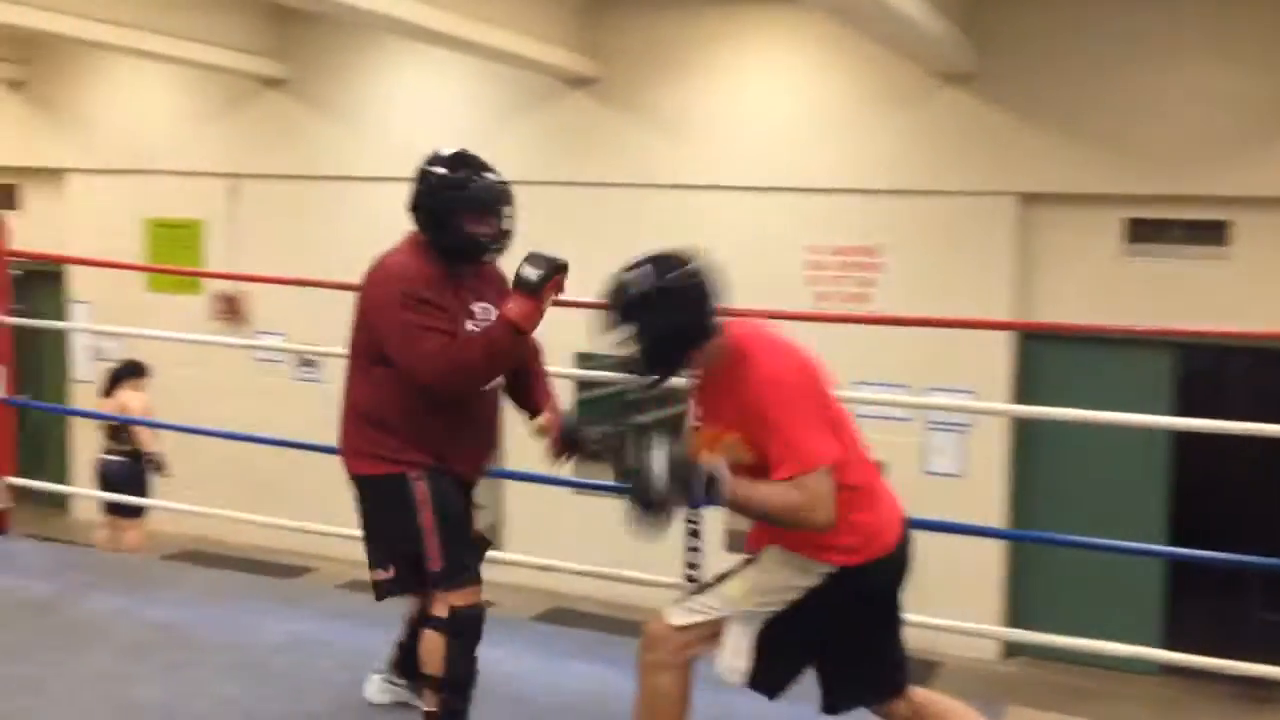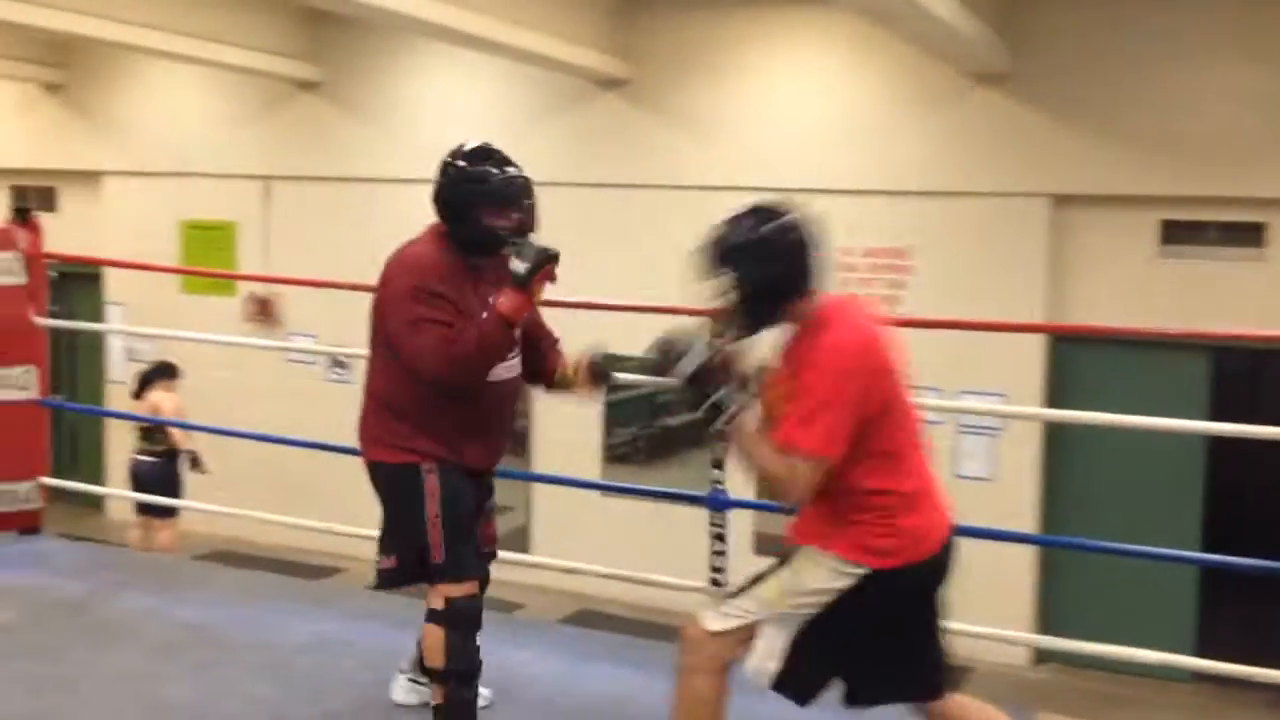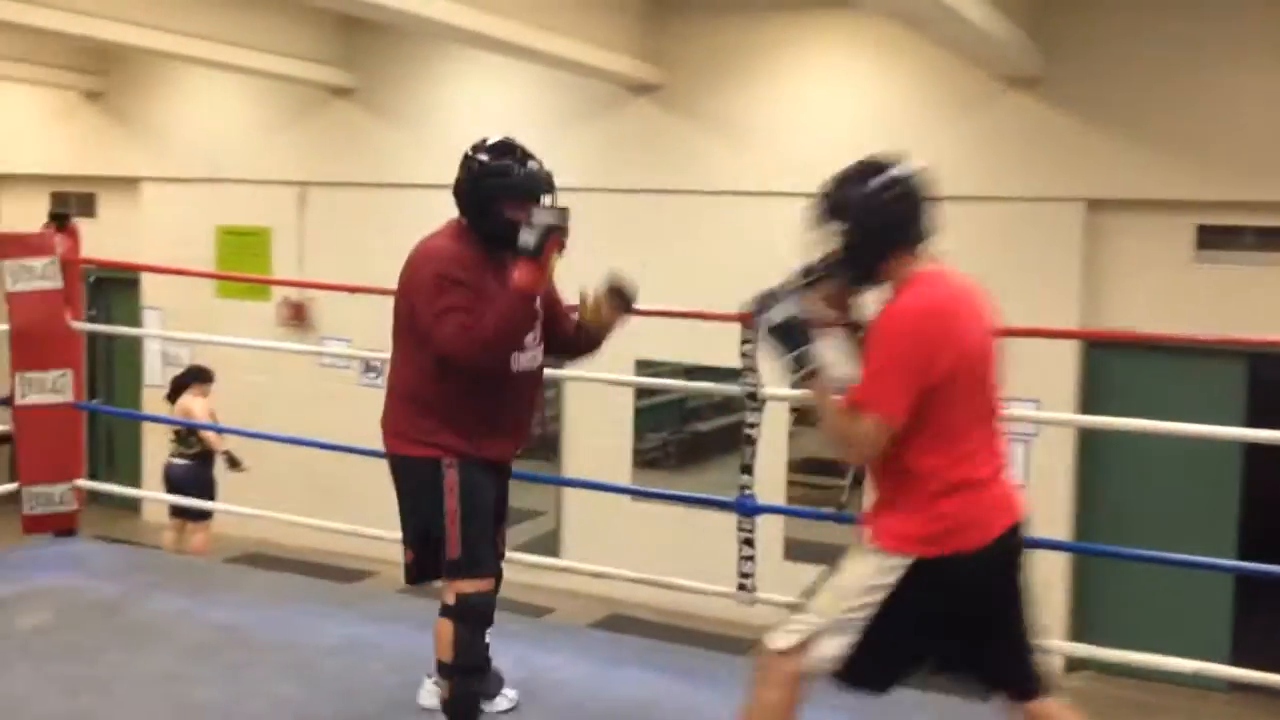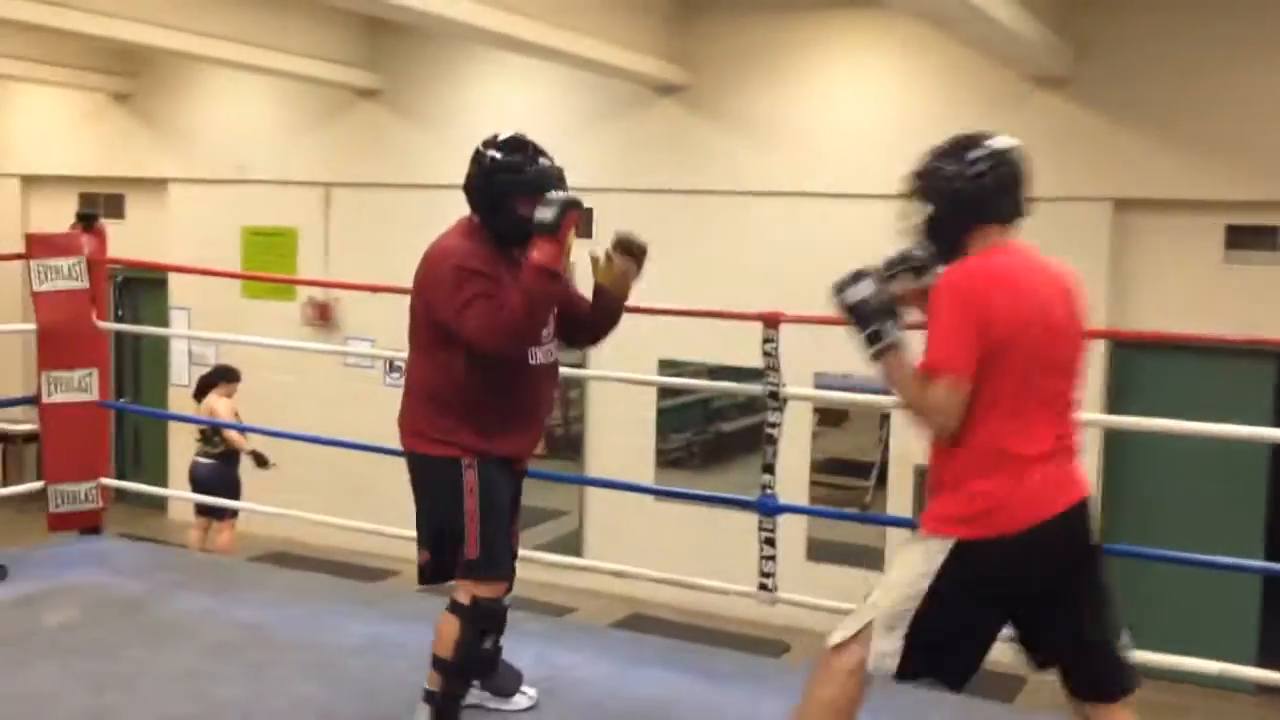
dt=0.1s
person 1, frame 1
left shoulder: (480, 271)
right shoulder: (401, 279)
left elbow: (509, 357)
right elbow: (445, 370)
left wrist: (544, 409)
right wrist: (524, 310)
left hip: (448, 458)
right hip: (397, 461)
left knee: (449, 576)
right knee: (459, 597)
left ankle: (403, 673)
person 1, frame 2
left shoulder: (495, 264)
right shoulder: (418, 269)
left elbow: (530, 347)
right elbow: (445, 363)
left wrist: (565, 369)
right wrist: (512, 300)
left hip: (470, 452)
right hip: (417, 453)
left knee: (466, 573)
right knee: (456, 587)
person 1, frame 3
left shoulder: (514, 255)
right shoulder: (440, 260)
left elbow: (559, 337)
right elbow: (475, 345)
left wrist: (594, 319)
right wrist: (531, 273)
left hip: (489, 446)
right hip: (438, 447)
left knee: (481, 571)
right knee: (471, 585)
person 1, frame 4
left shoulder: (519, 249)
right shoulder: (456, 258)
left elbow: (575, 329)
right elbow: (501, 335)
left wrist: (611, 291)
right wrist: (548, 257)
left hip: (500, 445)
right hip: (456, 448)
left knee: (495, 571)
right knee: (480, 586)
left ankle: (478, 672)
person 2, frame 1
left shoulder: (770, 375)
right shoulder: (720, 352)
left elbow: (816, 509)
left wrist: (704, 483)
left hip: (843, 553)
right hip: (866, 544)
left knee: (666, 641)
person 2, frame 2
left shoulder: (837, 349)
right shoulder: (835, 322)
left elbow: (793, 487)
right elbow: (801, 421)
left hip: (874, 548)
right hip: (914, 540)
left knee: (705, 643)
person 2, frame 3
left shoulder: (910, 316)
right shoulder: (959, 294)
left elbow: (863, 448)
left wrist: (801, 355)
right wrist: (837, 313)
left hip: (926, 540)
right hip: (988, 530)
left knee: (783, 657)
person 2, frame 4
left shoulder: (964, 283)
right shoulder: (1059, 284)
left elbow: (941, 418)
left wrist: (879, 332)
left hip: (980, 525)
right hip: (1062, 512)
left knee: (847, 655)
person 3, frame 1
left shoulder: (108, 400)
right shoulder: (135, 398)
right elbow: (139, 429)
right wrist: (152, 454)
left hip: (107, 464)
right hip: (128, 467)
left knee: (110, 520)
right knee: (133, 523)
person 3, frame 2
left shoulder: (141, 401)
right shoulder: (166, 399)
right elbow: (173, 429)
right wrist: (189, 452)
left hip: (140, 464)
right hip: (161, 467)
left knee: (142, 520)
right knee: (165, 523)
person 3, frame 3
left shoulder: (177, 404)
right shoulder: (198, 403)
right elbow: (206, 433)
right wrist: (226, 453)
left hip: (174, 468)
right hip: (194, 471)
left knee: (175, 523)
right knee: (200, 526)
person 3, frame 4
left shoulder: (203, 403)
right shoulder: (222, 403)
right elbow: (229, 433)
right wrist: (252, 452)
left hip: (199, 468)
right hip: (220, 471)
left knee: (201, 522)
right knee: (225, 525)
